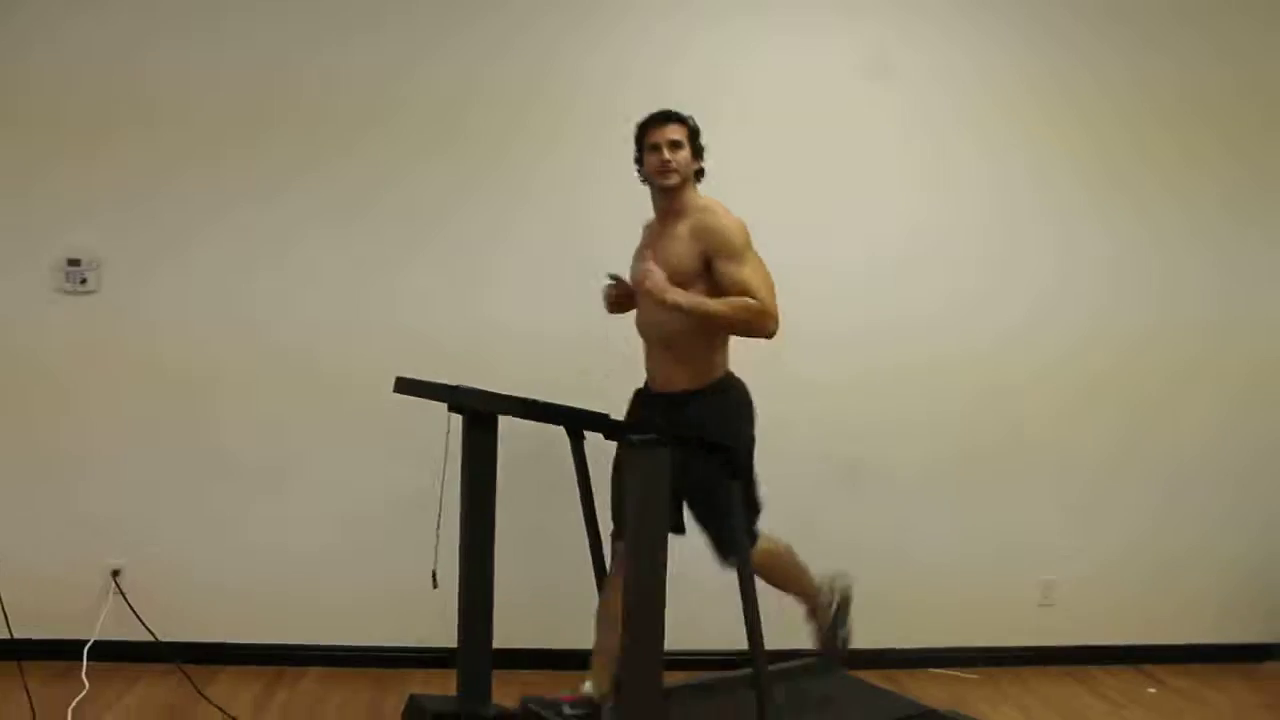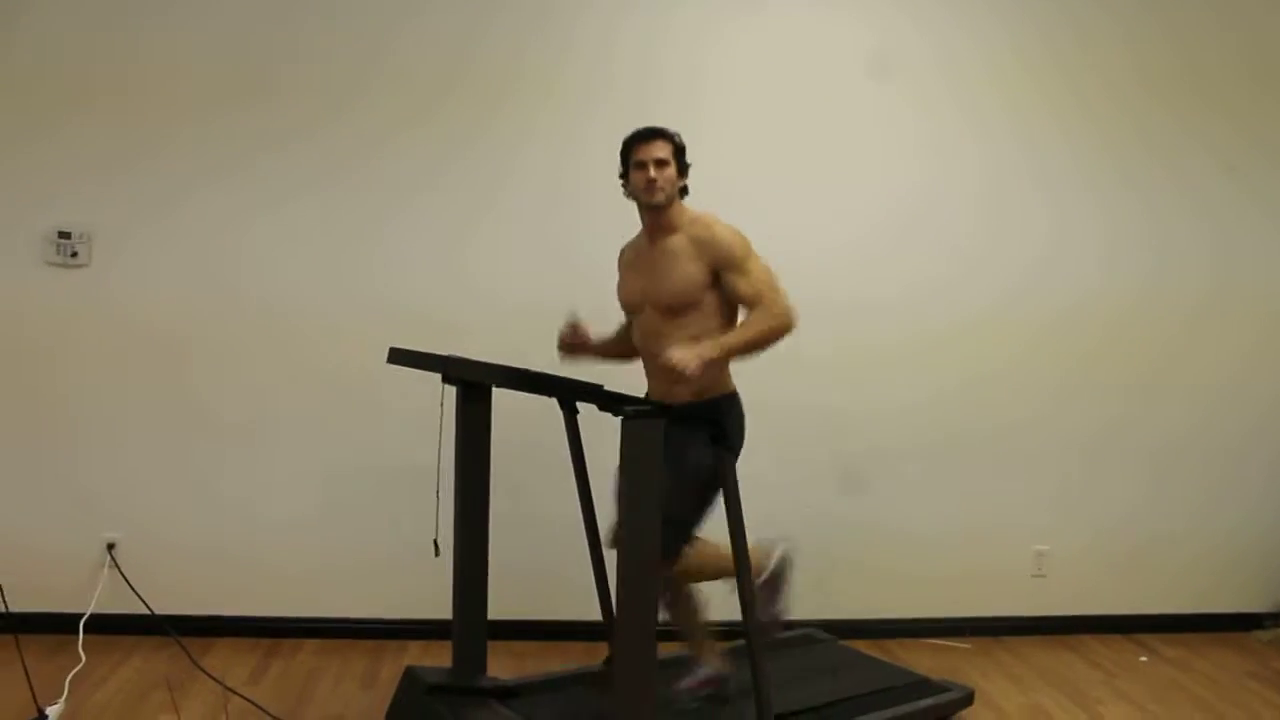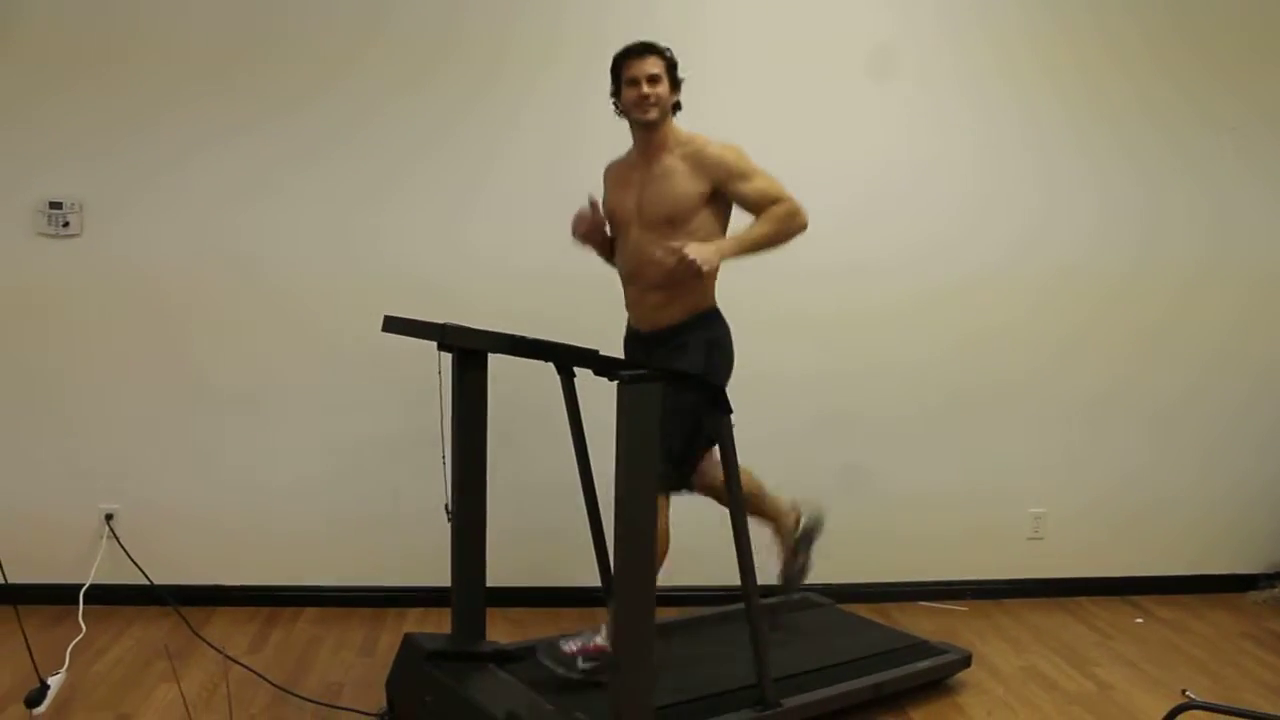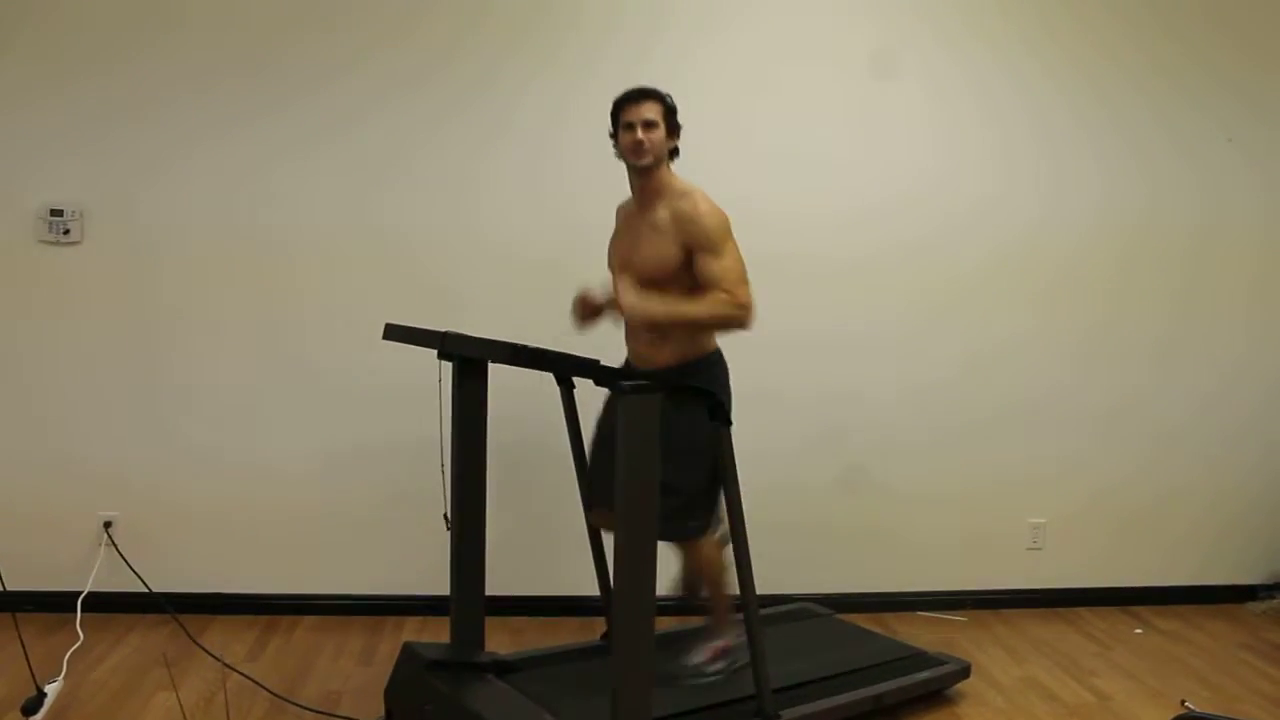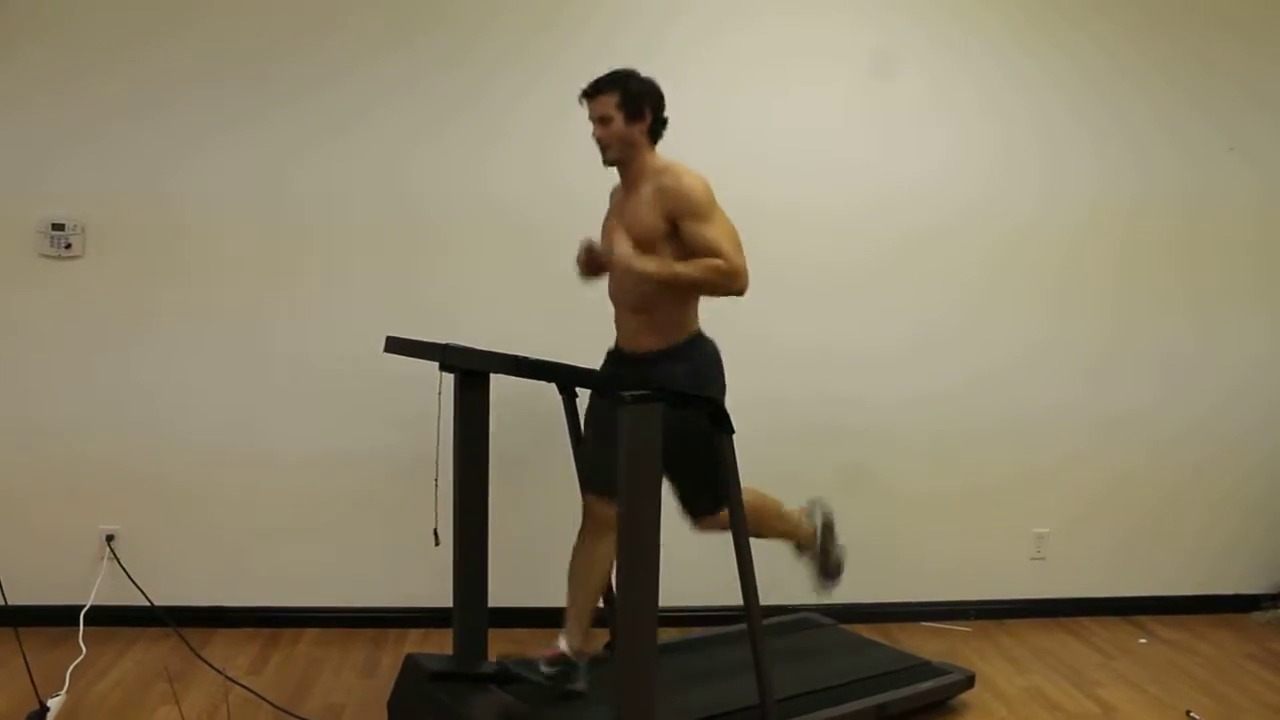
dt=1s
person 1, frame 1
left shoulder: (719, 226)
right shoulder: (652, 228)
left elbow: (764, 319)
left wrist: (671, 295)
right wrist: (634, 299)
left hip: (710, 411)
right hip: (654, 405)
left knee: (736, 546)
right knee: (628, 546)
left ankle: (824, 602)
right ankle: (598, 692)
person 1, frame 2
left shoulder: (714, 239)
right shoulder: (629, 255)
left elbow: (779, 314)
left wrist: (706, 352)
right wrist: (590, 347)
left hip: (709, 418)
right knee: (662, 557)
left ankle: (761, 563)
right ankle: (711, 661)
person 1, frame 3
left shoulder: (709, 158)
right shoulder: (615, 173)
left elbow: (792, 214)
left wrist: (719, 247)
right wrist: (594, 238)
left hip: (695, 344)
right hip: (640, 344)
right knee: (692, 469)
left ankle: (617, 634)
right ankle: (794, 526)
person 1, frame 4
left shoulder: (696, 214)
right shoulder: (626, 213)
left elbow: (737, 309)
left wrist: (649, 310)
right wrist: (606, 304)
left hip: (691, 384)
right hip: (635, 380)
left knee: (687, 531)
right knee: (604, 511)
left ankle: (725, 635)
right ankle: (705, 535)
person 1, frame 5
left shoulder: (682, 187)
right shoulder: (619, 194)
left elbow: (733, 273)
left wrist: (638, 266)
right wrist: (604, 263)
left hip: (684, 370)
right hip: (624, 367)
left knee: (711, 506)
right knee: (600, 508)
left ankle: (811, 532)
right ankle: (571, 650)
